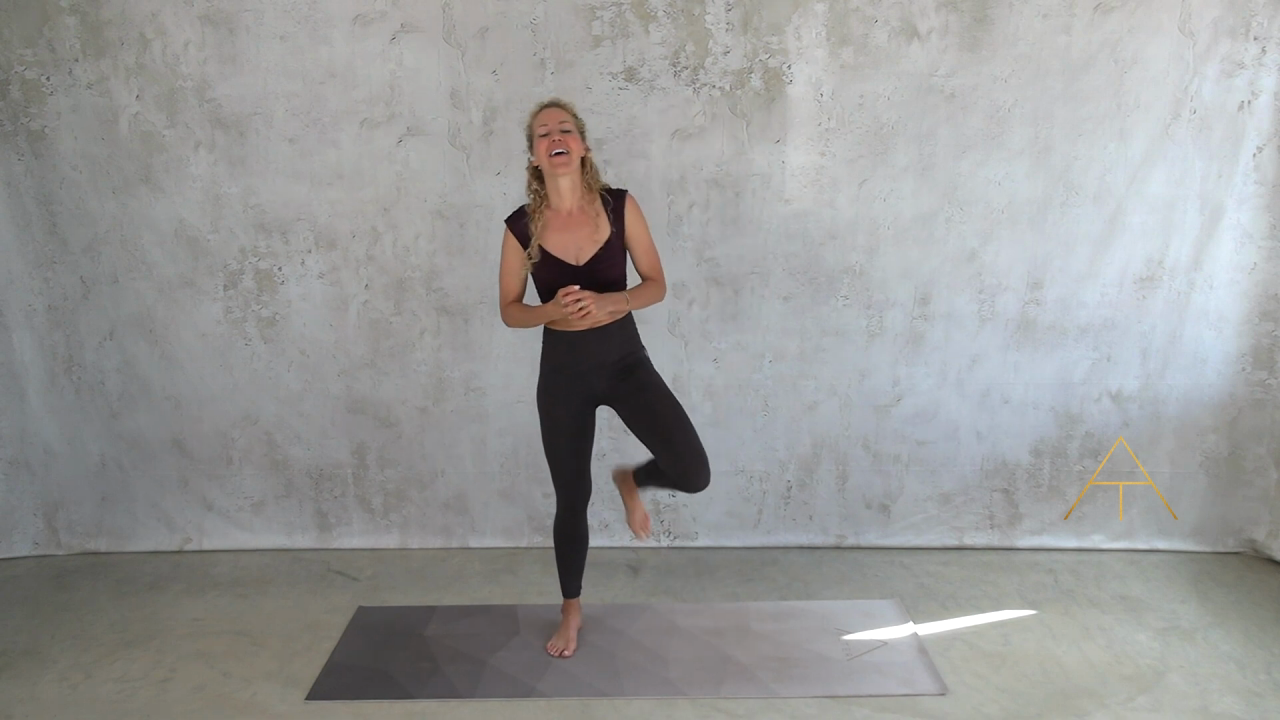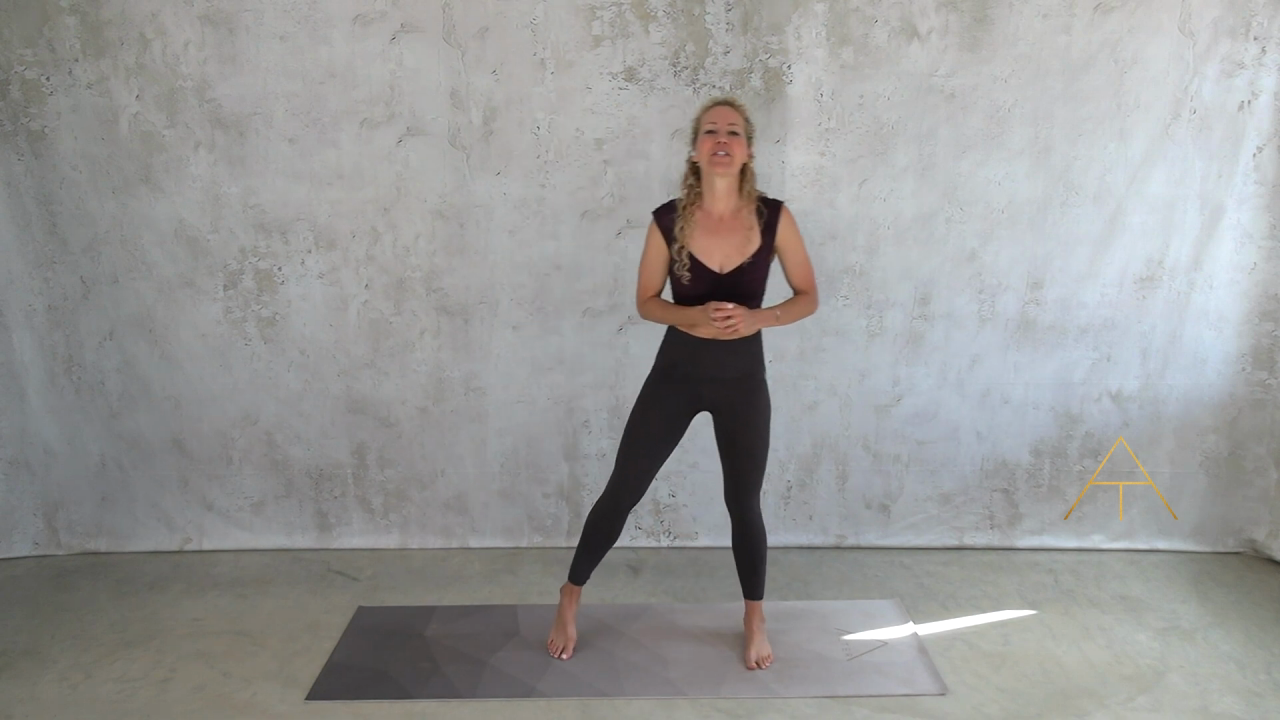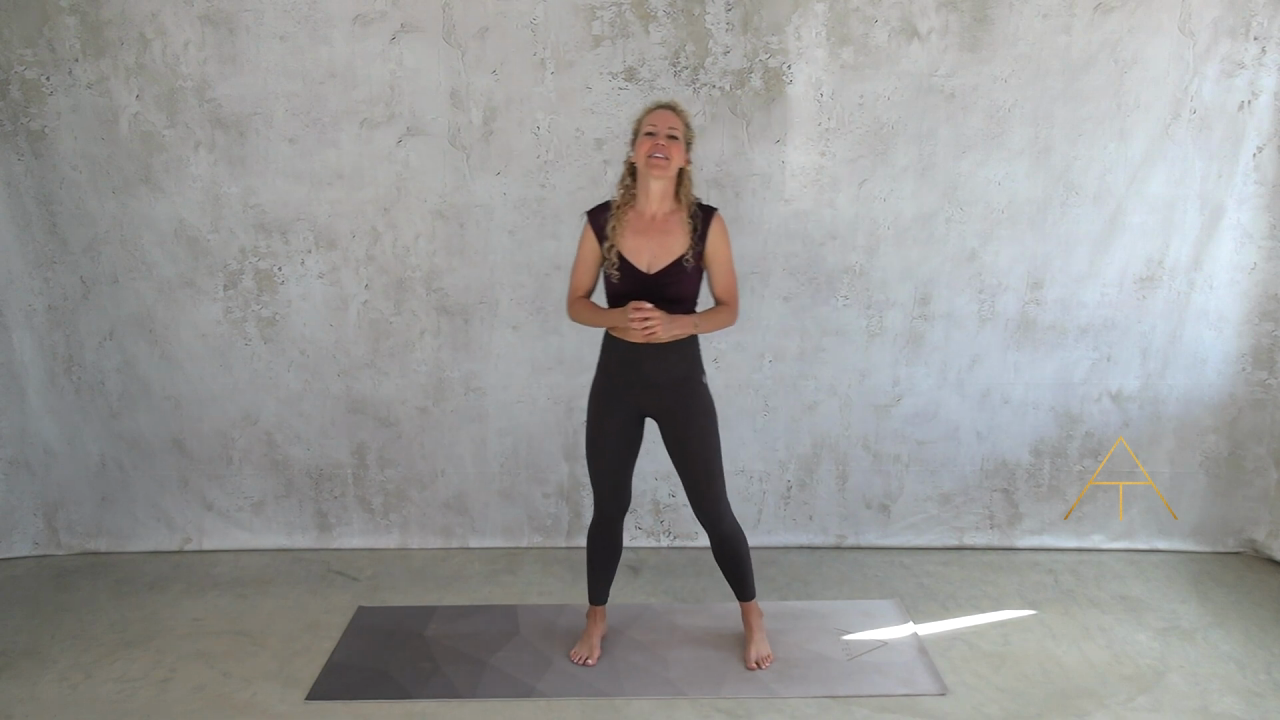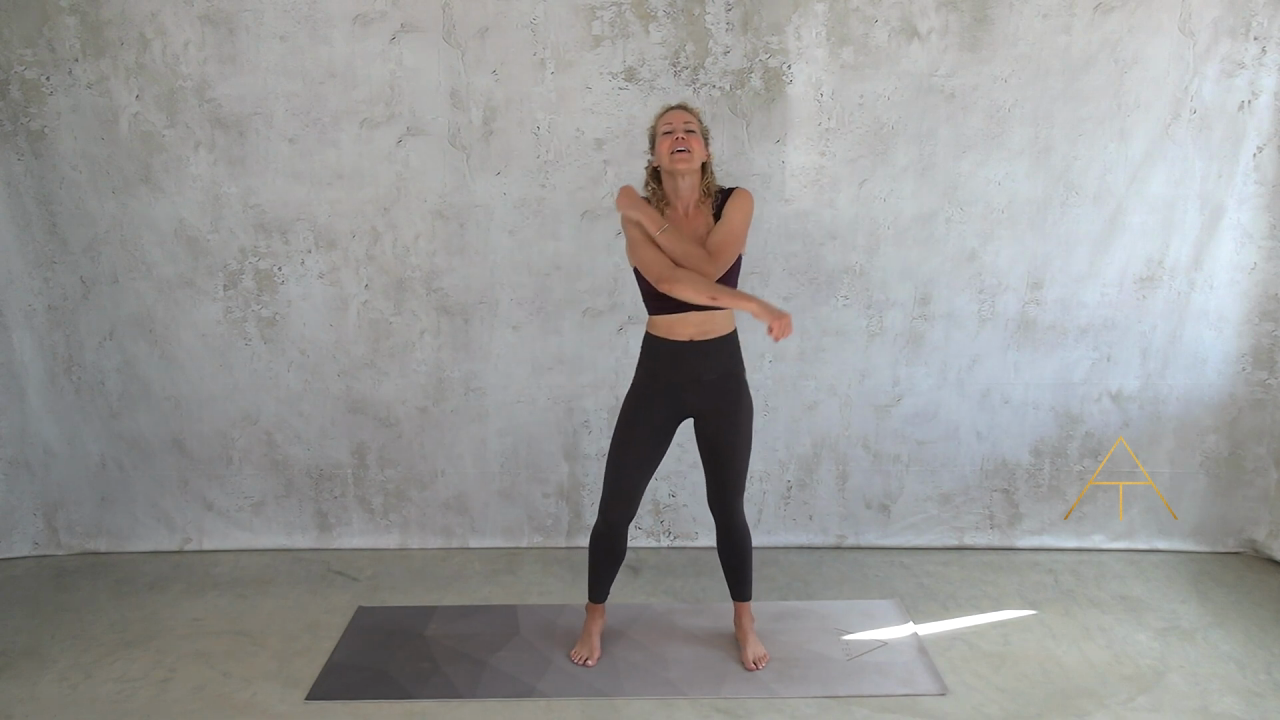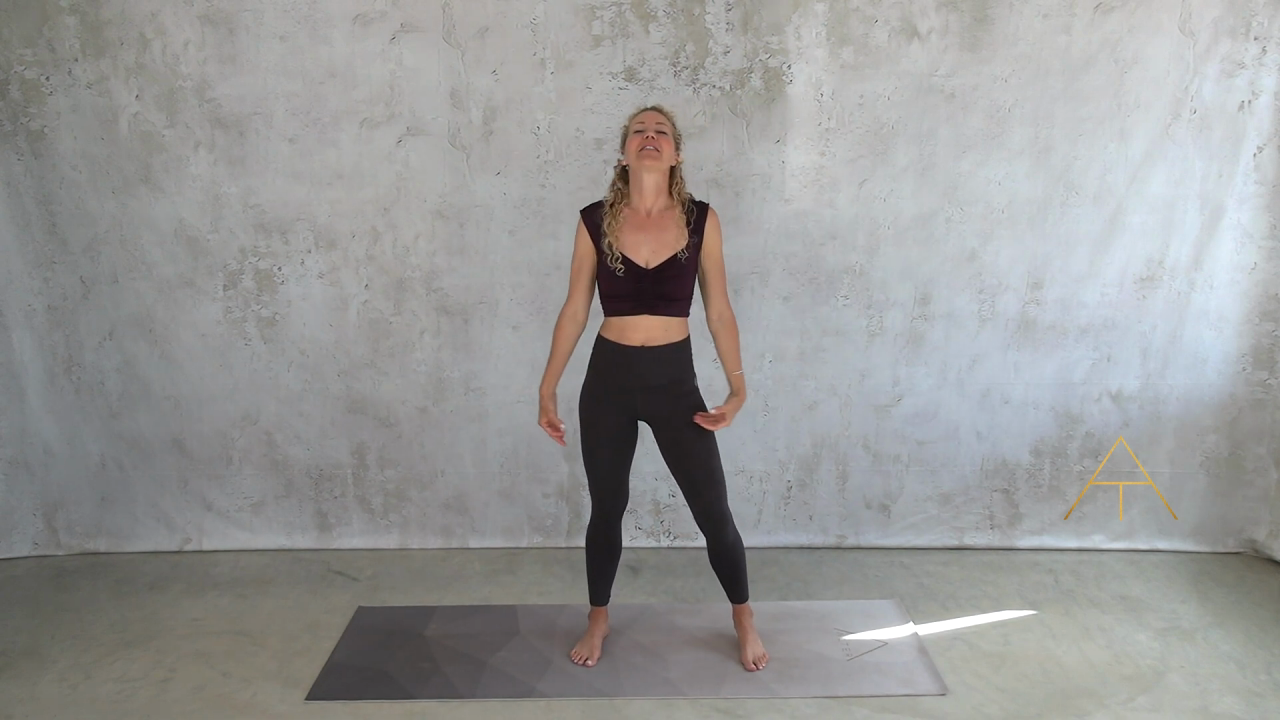
dt=1s
person 1, frame 1
left shoulder: (621, 206)
right shoulder: (522, 226)
left elbow: (655, 284)
right elbow: (510, 310)
left wrist: (609, 303)
right wrist: (551, 310)
left hip: (625, 357)
right hip: (562, 369)
left knee: (694, 471)
right knee: (571, 498)
left ankle: (632, 480)
right ankle: (571, 612)
person 1, frame 2
left shoulder: (774, 217)
right shoulder: (667, 220)
left elbow: (808, 297)
right elbow: (646, 302)
left wrist: (757, 317)
right wrist: (696, 315)
left hip: (743, 374)
right hip: (677, 369)
left knee: (744, 503)
right knee: (623, 489)
left ankle: (754, 618)
right ankle: (571, 595)
person 1, frame 3
left shoulder: (707, 223)
right shoulder: (602, 221)
left elbow: (729, 308)
right elbow: (575, 303)
left wrist: (680, 323)
right wrist: (613, 317)
left hip: (680, 376)
right hip: (616, 375)
left knee: (712, 506)
right knee: (609, 508)
left ankle: (752, 615)
right ankle: (596, 617)
person 1, frame 4
left shoulder: (735, 202)
right shoulder: (637, 212)
left elbow: (709, 266)
right elbow: (673, 283)
left wrist: (650, 219)
right wrist: (756, 305)
left hip: (722, 372)
right hip: (658, 372)
left knee: (728, 506)
right knee: (616, 505)
left ankle: (744, 620)
right ankle: (595, 617)
person 1, frame 5
left shoulder: (701, 220)
right shoulder: (595, 221)
left elbow: (719, 309)
right elbow: (575, 310)
left wrist: (737, 386)
right wrist: (548, 389)
left hip: (675, 378)
right hip: (608, 378)
left knee: (713, 510)
right knee: (607, 508)
left ankle: (744, 620)
right ankle: (598, 619)
